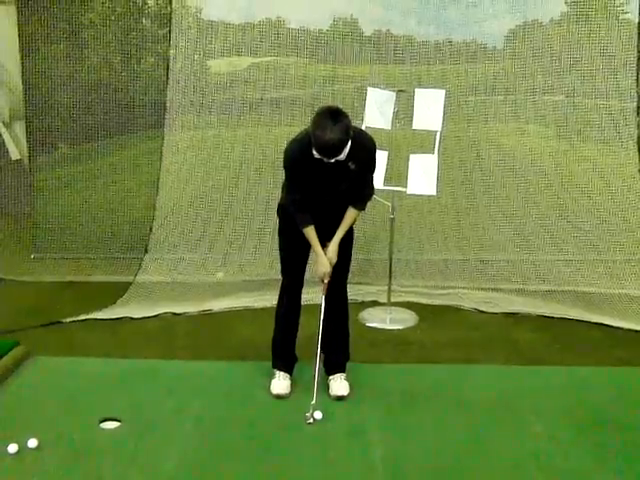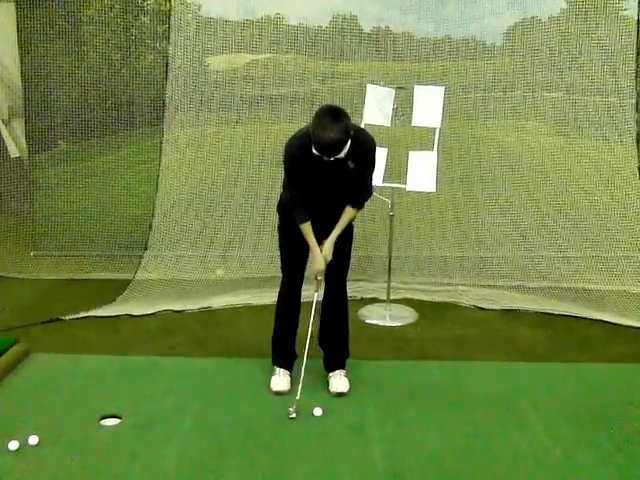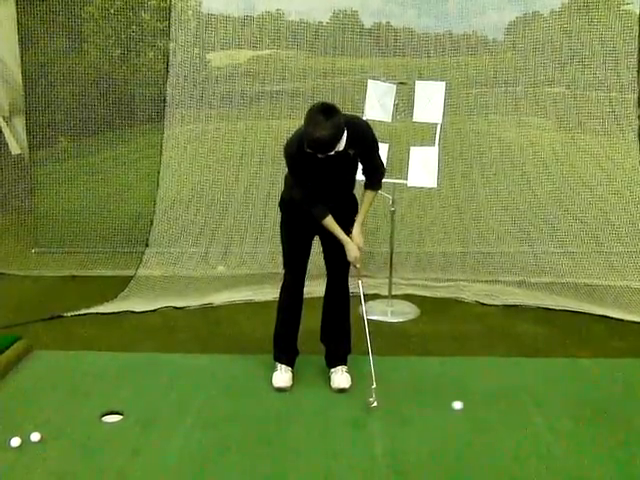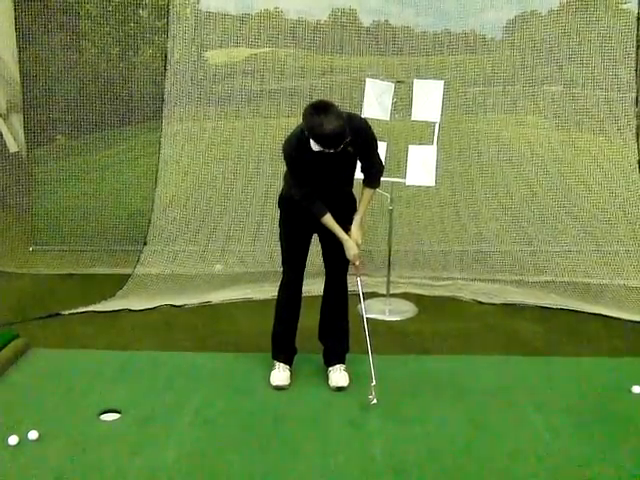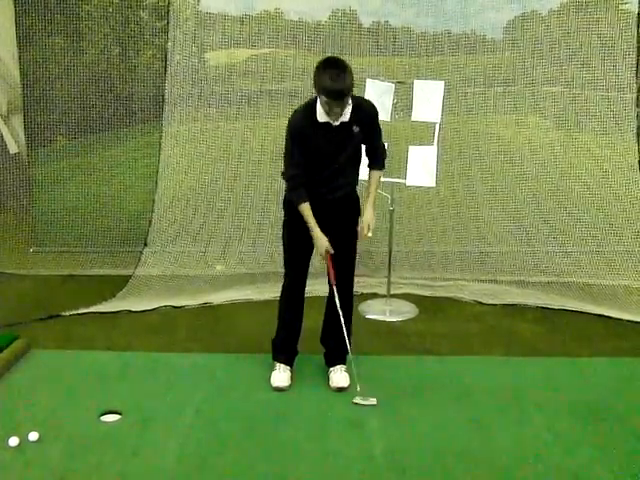
dt=1s
person 1, frame 1
left shoulder: (364, 146)
right shoulder: (296, 149)
left elbow: (360, 198)
right elbow: (299, 207)
left wrist: (335, 242)
right wrist: (319, 254)
left hip: (339, 218)
right hip: (297, 218)
left knee: (337, 290)
right knee: (291, 286)
left ankle: (337, 368)
right ankle: (282, 366)
person 1, frame 2
left shoulder: (364, 145)
right shoulder: (296, 146)
left elbow: (358, 198)
right elbow: (297, 203)
left wrist: (332, 240)
right wrist: (314, 250)
left hip: (339, 215)
right hip: (296, 214)
left knee: (336, 285)
right knee: (291, 282)
left ankle: (336, 364)
right ankle: (282, 363)
person 1, frame 3
left shoulder: (360, 132)
right shoulder: (295, 147)
left elbow: (374, 175)
right elbow: (311, 203)
left wrist: (358, 225)
right wrist: (345, 242)
left hip: (341, 206)
right hip: (299, 209)
left knee: (338, 279)
right knee: (294, 278)
left ankle: (338, 360)
right ankle: (284, 359)
person 1, frame 4
left shoulder: (359, 128)
right shoulder: (294, 146)
left elbow: (373, 173)
right elbow: (309, 200)
left wrist: (357, 221)
right wrist: (344, 240)
left hip: (340, 205)
right hip: (298, 208)
left knee: (337, 278)
right knee: (292, 277)
left ankle: (336, 358)
right ankle: (282, 358)
person 1, frame 5
left shoulder: (365, 112)
right shoulder: (300, 121)
left elbow: (377, 158)
right elbow: (295, 182)
left wrist: (369, 207)
right wrist: (314, 231)
left hip: (345, 208)
right hip: (302, 207)
left knee: (342, 283)
right knee: (294, 281)
left ankle: (336, 359)
right ankle: (283, 358)
